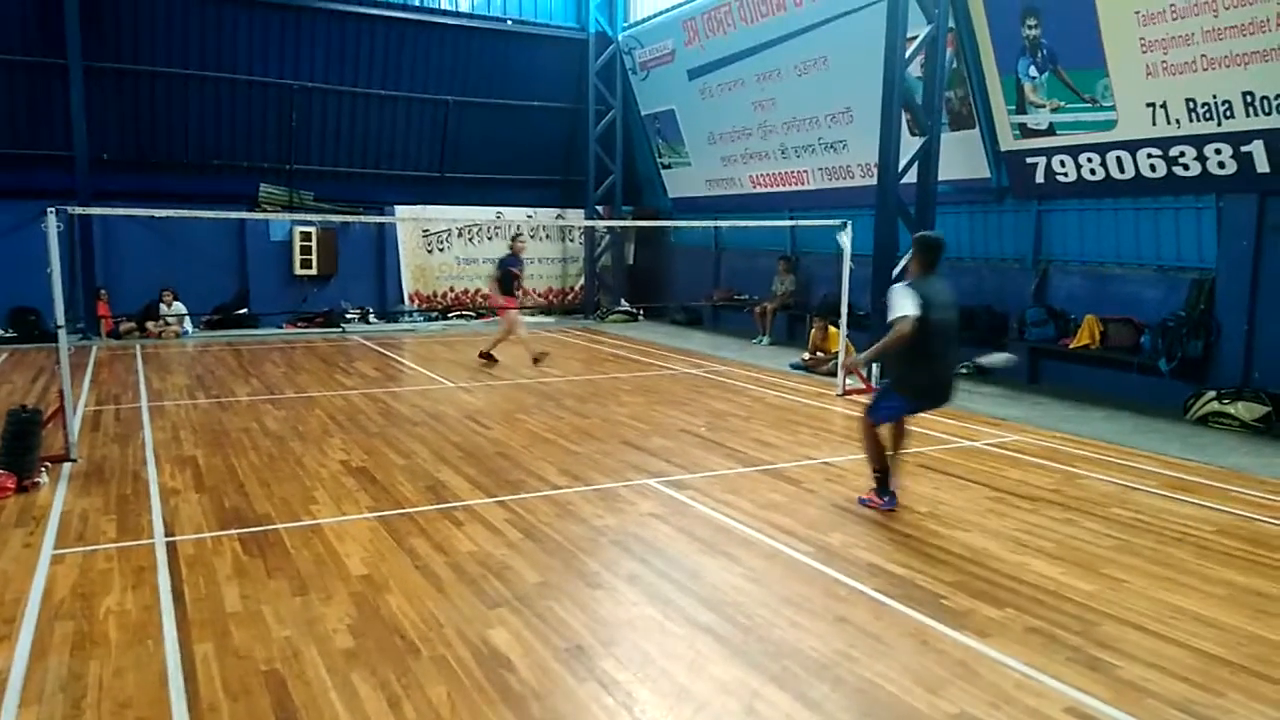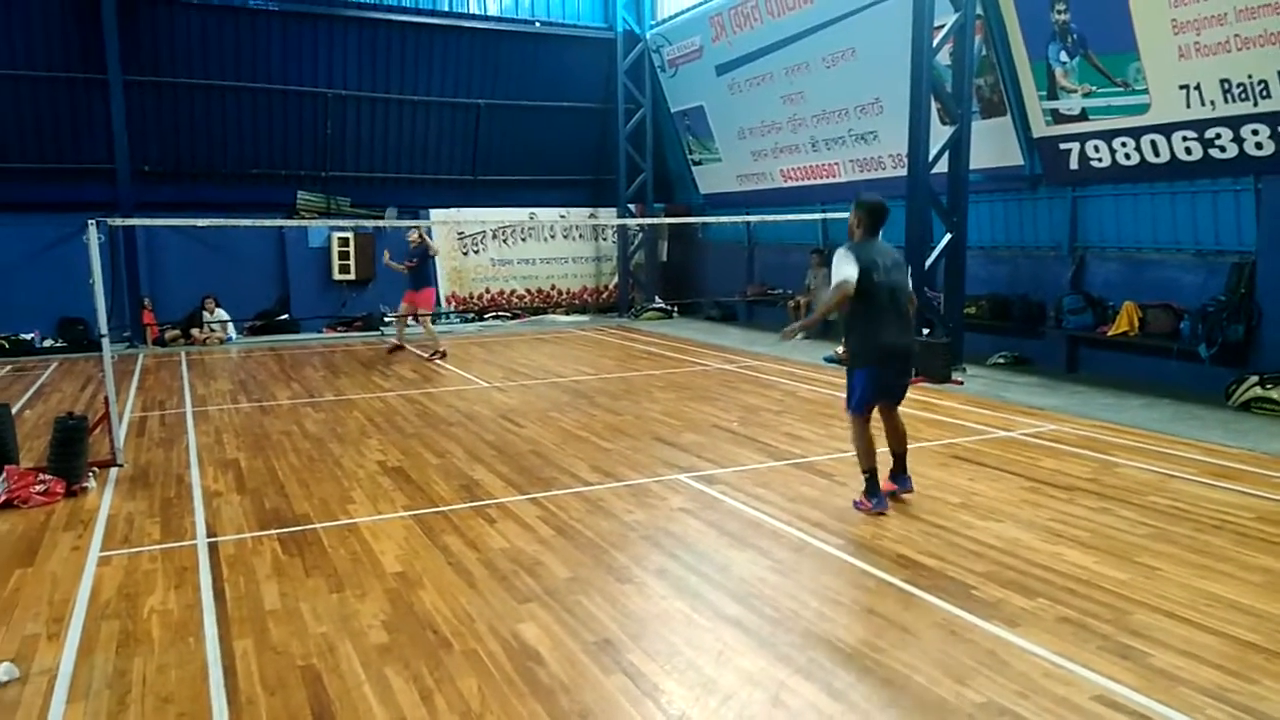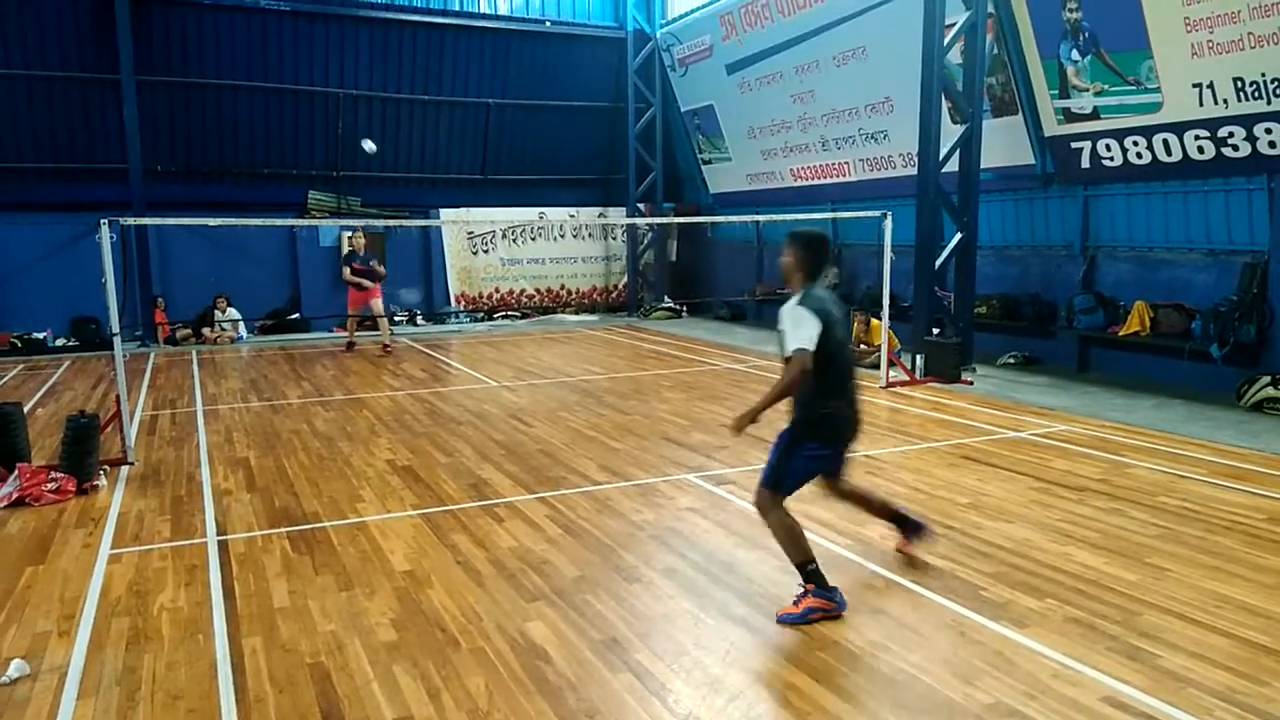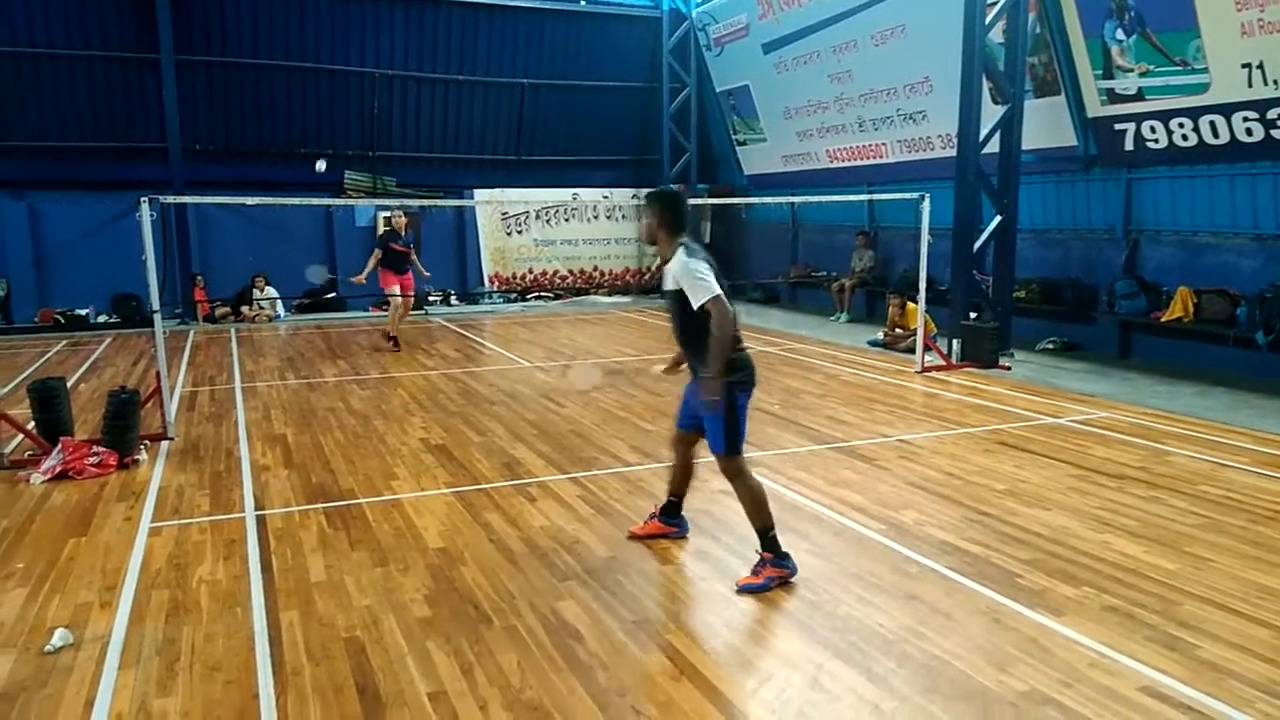
dt=1s
person 1, frame 1
left shoulder: (904, 290)
right shoulder: (944, 291)
left elbow: (903, 330)
left wrist: (868, 355)
left hip: (910, 382)
right hip: (941, 386)
left knee: (870, 423)
right knee: (895, 414)
left ankle: (883, 492)
right ankle: (888, 471)
person 1, frame 2
left shoulder: (849, 254)
right shoulder: (896, 257)
left elbow: (844, 293)
right elbow: (911, 302)
left wrist: (803, 324)
left hip: (869, 350)
right hip: (903, 348)
left knee: (860, 420)
right knee: (889, 412)
left ankle: (873, 493)
right ankle: (900, 477)
person 1, frame 3
left shoulder: (797, 310)
right shoulder: (828, 301)
left elbow: (800, 369)
left wrist: (754, 412)
left hip: (817, 422)
right hip: (840, 416)
left knee: (768, 501)
right knee: (833, 483)
left ankle: (820, 593)
right ankle: (910, 527)
person 1, frame 4
left shoulder: (686, 263)
right shoulder: (680, 261)
left elbow: (723, 316)
left wrist: (714, 375)
right wrist: (686, 357)
left hip: (723, 379)
right hip: (703, 377)
left knee: (730, 463)
right knee: (681, 443)
left ankle: (776, 559)
right ankle: (670, 517)
